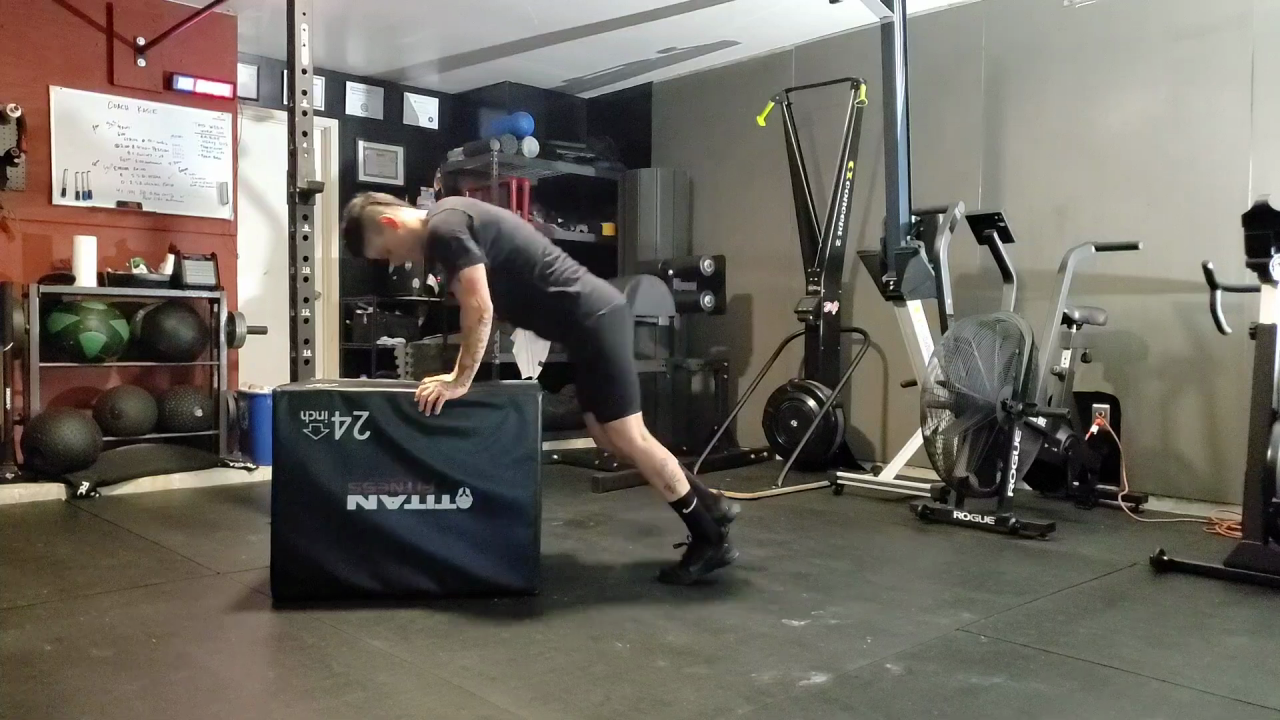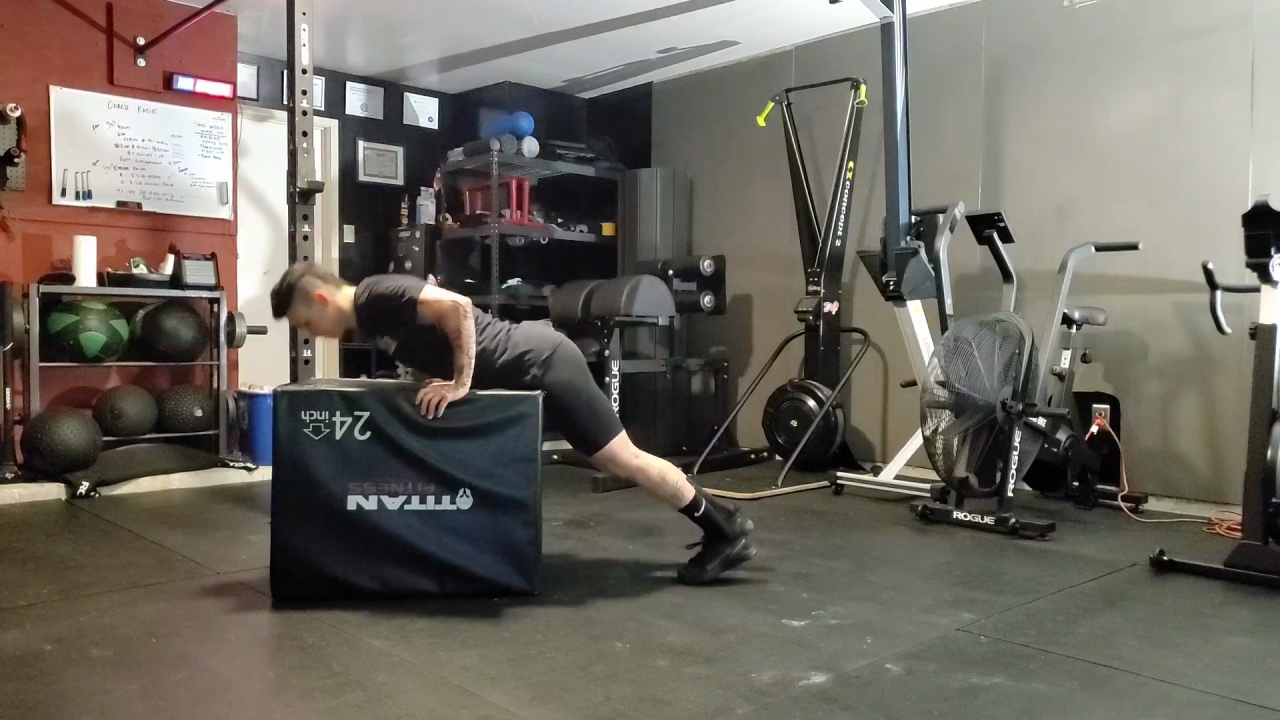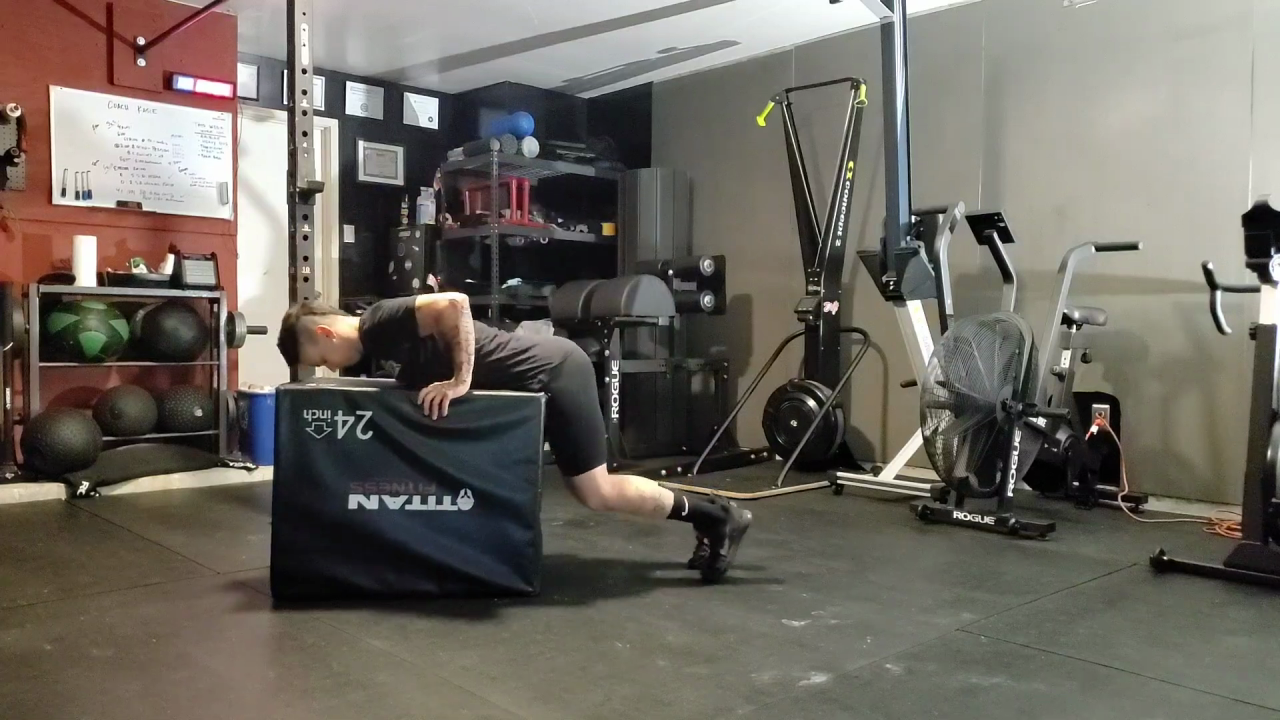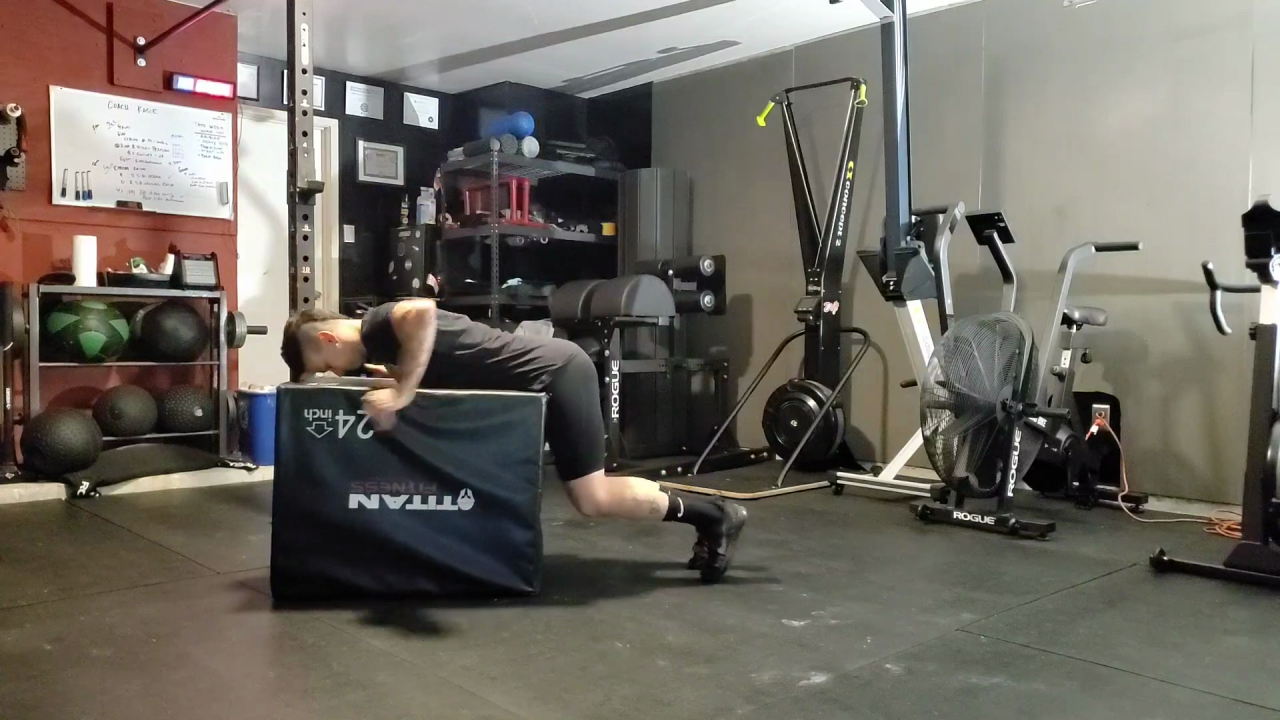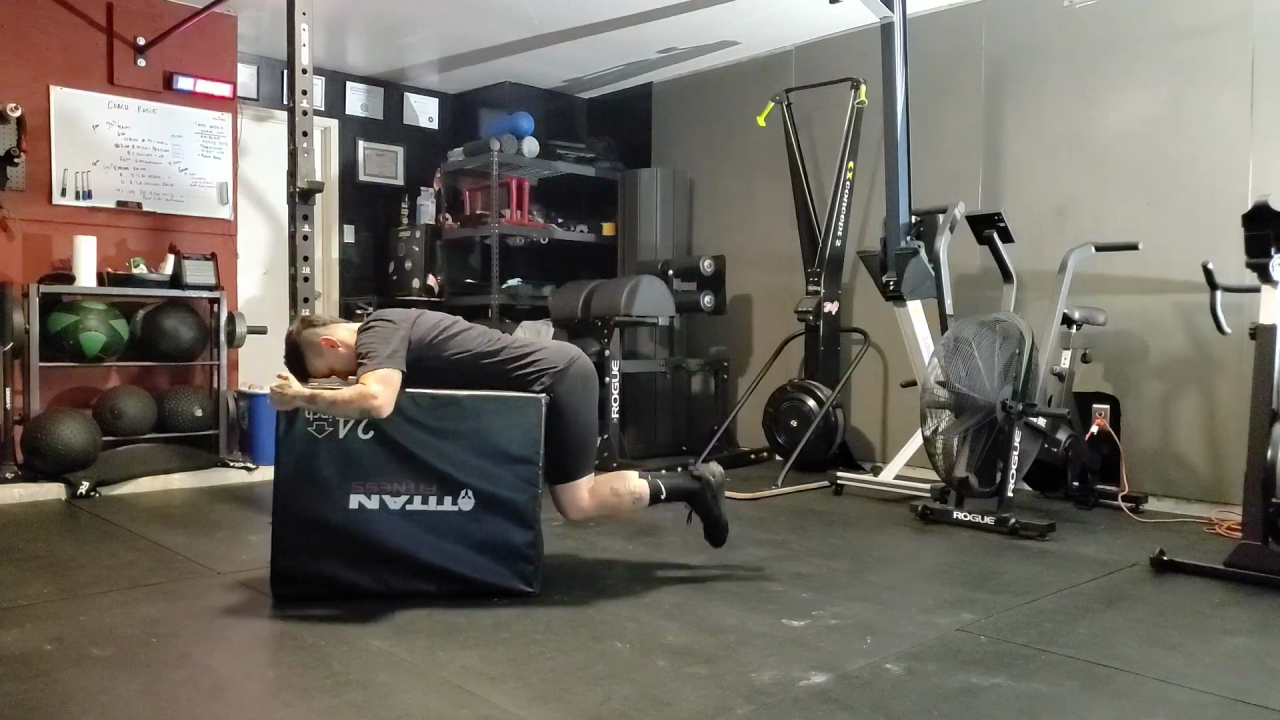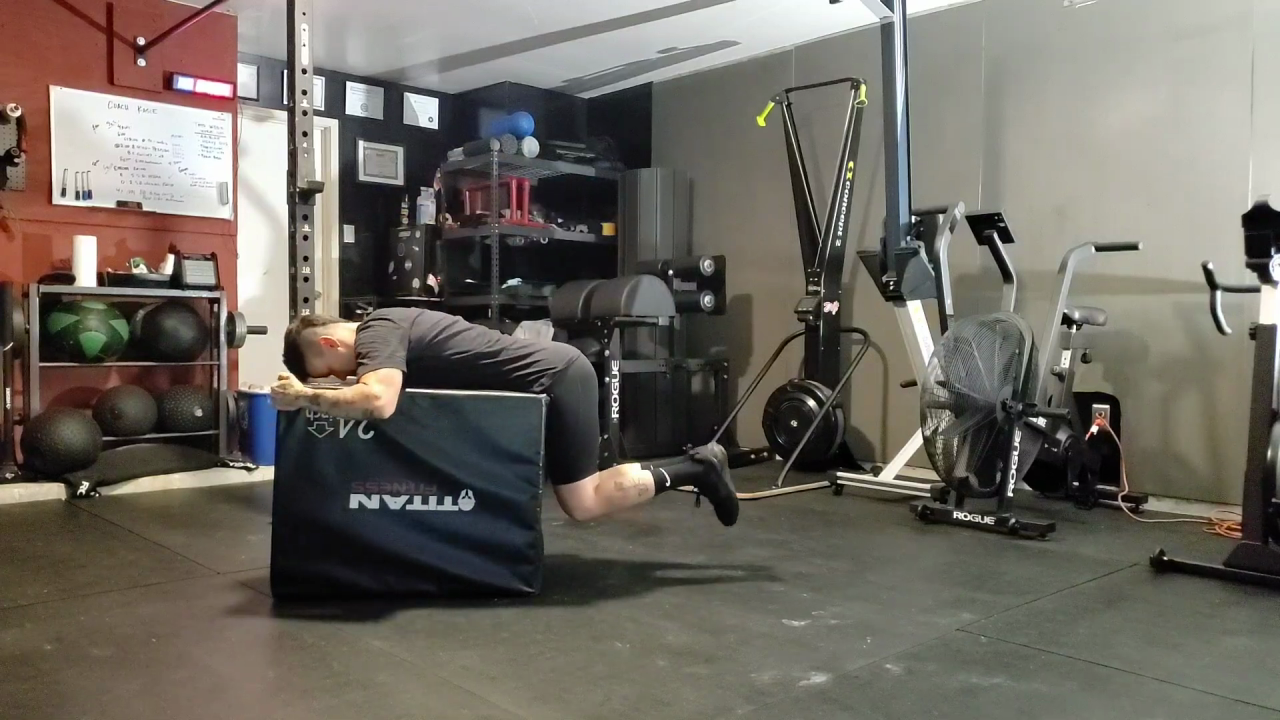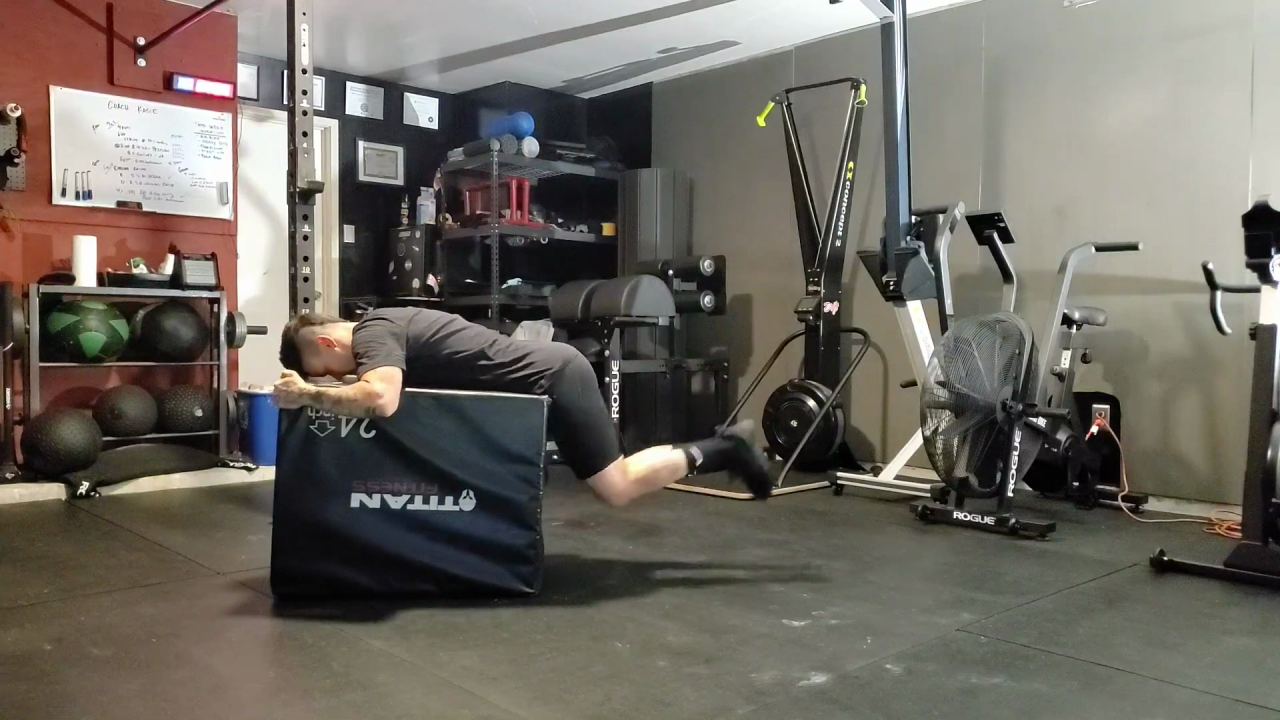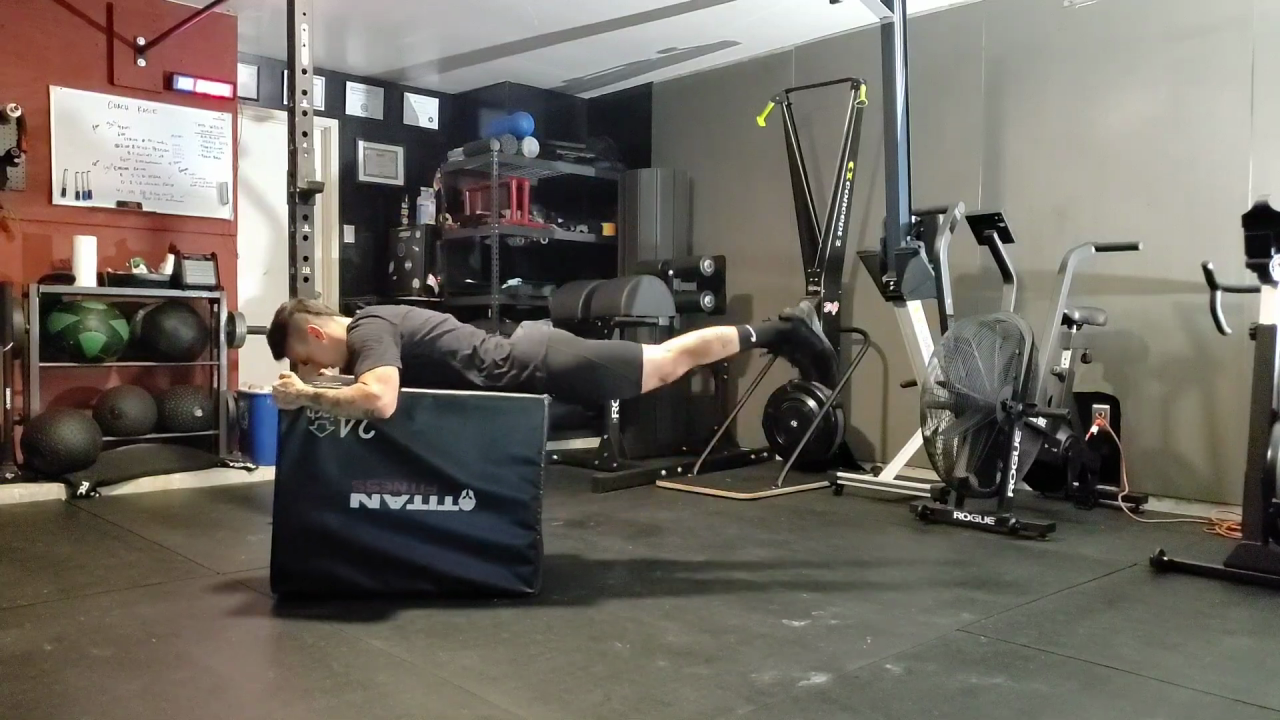
dt=0.5s
person 1, frame 1
left shoulder: (443, 227)
right shoulder: (447, 222)
left elbow: (479, 308)
right elbow: (477, 307)
left wrist: (461, 380)
right wrist: (460, 374)
left hip: (592, 314)
right hip: (586, 315)
left knee: (627, 435)
right knee: (606, 433)
left ankle: (711, 539)
right ankle: (707, 504)
person 1, frame 2
left shoulder: (374, 296)
right shoulder: (374, 311)
left elbow: (457, 309)
left wrist: (460, 384)
right wrist: (444, 379)
left hip: (540, 364)
right hip: (535, 362)
left knee: (621, 457)
right knee: (615, 460)
left ankle: (725, 531)
right ankle: (719, 523)
person 1, frame 3
left shoulder: (378, 323)
right shoulder: (381, 346)
left elbow: (454, 305)
left wrist: (461, 381)
left hip: (553, 372)
right hip: (547, 373)
left knee: (595, 493)
right knee: (592, 489)
left ankle: (719, 517)
right ankle: (709, 518)
person 1, frame 4
left shoulder: (377, 325)
right shoulder: (383, 341)
left elbow: (422, 311)
left wrist: (401, 392)
right wrist: (398, 380)
left hip: (555, 375)
right hip: (551, 373)
left knee: (592, 499)
right knee: (592, 490)
left ankle: (715, 516)
right ankle: (707, 516)
person 1, frame 5
left shoulder: (378, 333)
right shoulder: (388, 329)
left elbow: (377, 401)
left wrist: (302, 397)
left hip: (557, 377)
right hip: (556, 371)
left knee: (575, 502)
right knee: (576, 490)
left ankle: (693, 485)
right ankle: (690, 483)
person 1, frame 6
left shoulder: (376, 333)
right shoulder: (387, 328)
left elbow: (379, 402)
left wrist: (305, 397)
right wrist: (322, 393)
left hip: (555, 379)
right hip: (553, 373)
left knee: (582, 504)
right knee: (583, 490)
left ankle: (695, 469)
right ankle: (691, 468)
person 1, frame 7
left shoulder: (373, 334)
right shoulder: (380, 327)
left elbow: (382, 400)
right elbow: (383, 391)
left wrist: (309, 394)
right wrist: (317, 393)
left hip: (549, 377)
right hip: (541, 371)
left knee: (618, 488)
right knee: (615, 479)
left ankle: (723, 447)
right ankle: (719, 446)
person 1, frame 8
left shoulder: (367, 331)
right shoulder: (373, 327)
left elbow: (379, 401)
right elbow: (377, 388)
left wrist: (306, 395)
right wrist: (322, 386)
left hip: (539, 368)
right hip: (529, 356)
left knee: (668, 364)
right knee: (664, 362)
left ankle: (781, 332)
right ankle: (781, 330)
